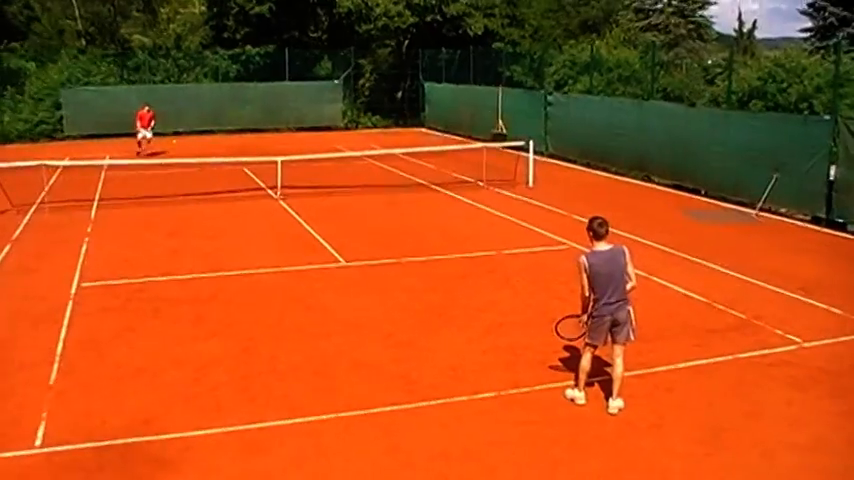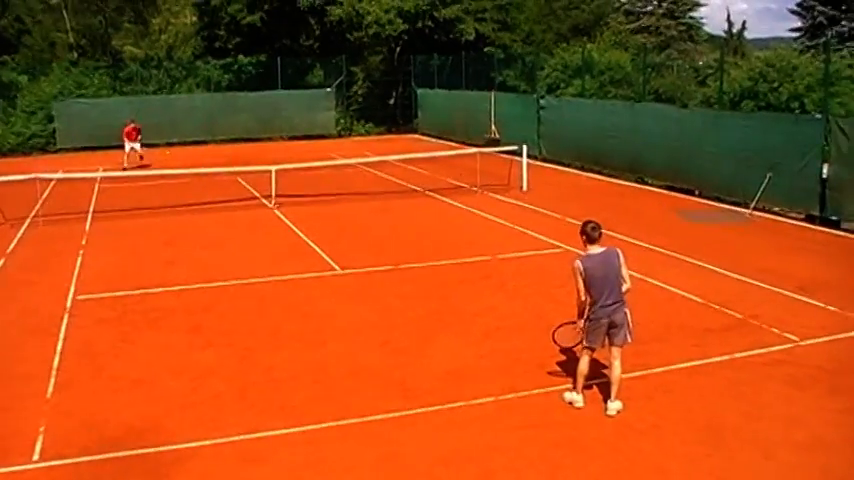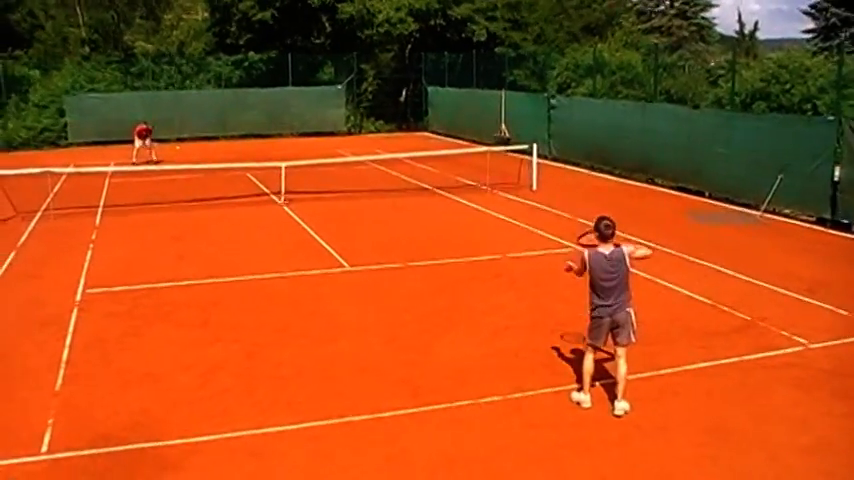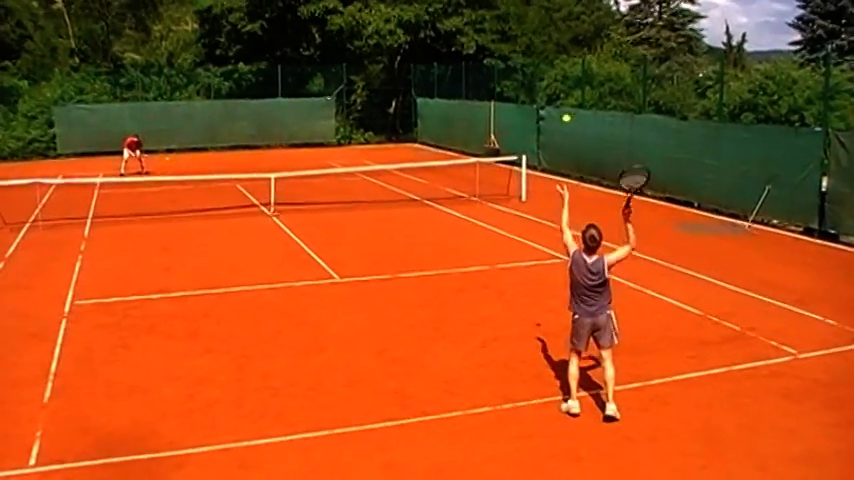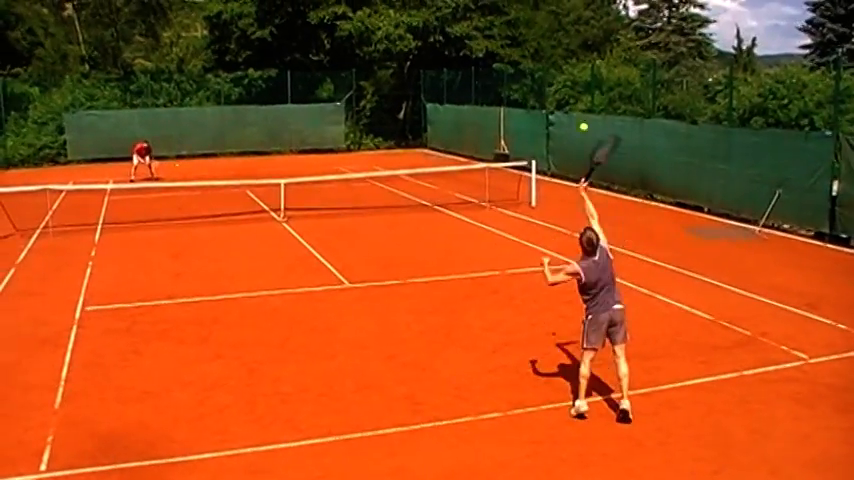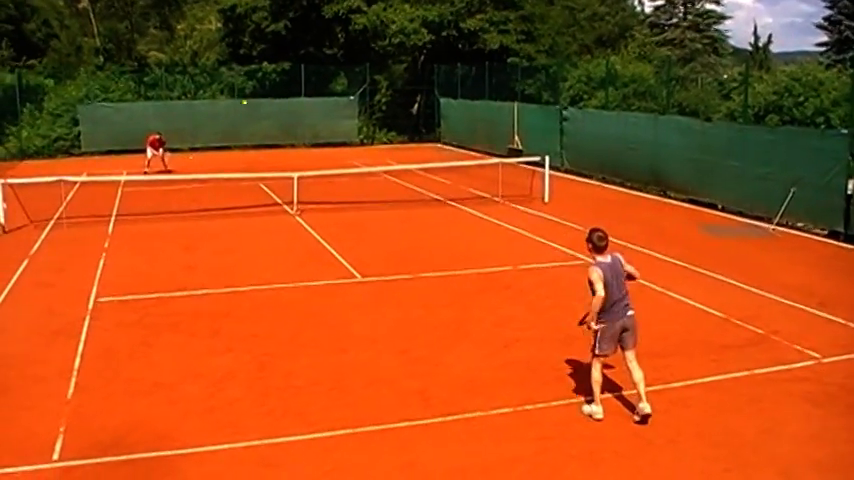
dt=0.4s
person 1, frame 1
left shoulder: (585, 260)
right shoulder: (623, 251)
left elbow: (586, 293)
right elbow: (632, 282)
left wrist: (584, 313)
left hip: (600, 313)
right hip: (622, 310)
left knee: (588, 351)
right knee: (618, 356)
left ankle: (579, 391)
right ankle: (614, 400)
person 1, frame 2
left shoulder: (580, 264)
right shoulder: (616, 253)
left elbow: (582, 298)
right elbow: (627, 285)
left wrist: (581, 318)
left hip: (597, 316)
right hip: (618, 312)
left knee: (586, 354)
right knee: (616, 358)
left ankle: (577, 394)
right ankle: (613, 402)
person 1, frame 3
left shoulder: (589, 255)
right shoulder: (624, 252)
left elbow: (579, 272)
right elbow: (648, 252)
left wrist: (572, 266)
left hip: (600, 315)
right hip: (622, 313)
left knee: (590, 352)
right knee: (621, 357)
left ankle: (585, 395)
right ankle: (620, 402)
person 1, frame 4
left shoulder: (574, 255)
right shoulder: (606, 261)
left elbow: (564, 230)
right elbow: (631, 246)
left wrist: (566, 200)
right wrist: (627, 219)
left hip: (580, 317)
right hip: (603, 316)
left knee: (574, 357)
right knee: (607, 359)
left ankle: (572, 401)
right ankle: (610, 405)
person 1, frame 5
left shoulder: (578, 267)
right shoulder: (604, 249)
left elbow: (551, 280)
right elbow: (595, 220)
left wrist: (546, 266)
right wrist: (585, 196)
left hip: (595, 314)
right hip: (616, 310)
left knee: (587, 359)
right knee: (621, 356)
left ankle: (580, 402)
right ankle: (624, 401)
person 1, frame 6
left shoulder: (595, 270)
right shoulder: (618, 258)
left elbow: (600, 295)
right elbow: (635, 275)
left wrist: (591, 318)
left hip: (608, 322)
right hip: (628, 317)
left knee: (596, 363)
right knee: (632, 362)
left ankle: (596, 407)
right ankle: (643, 404)
